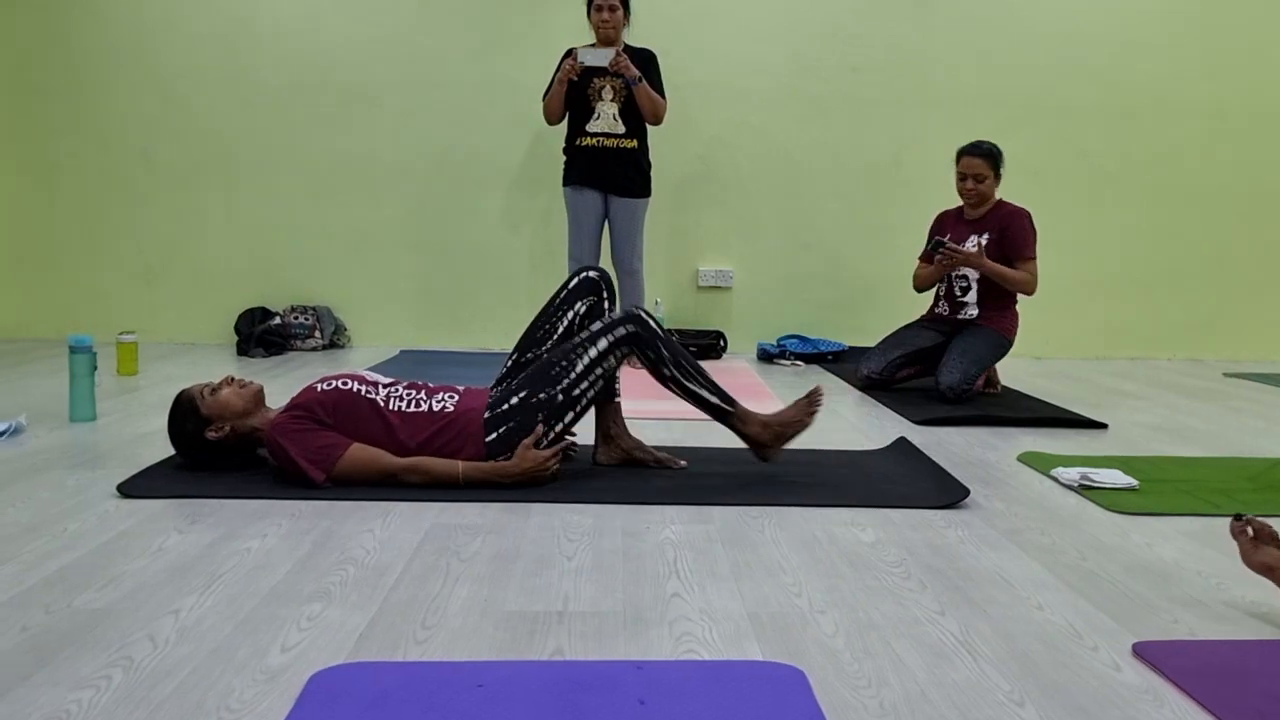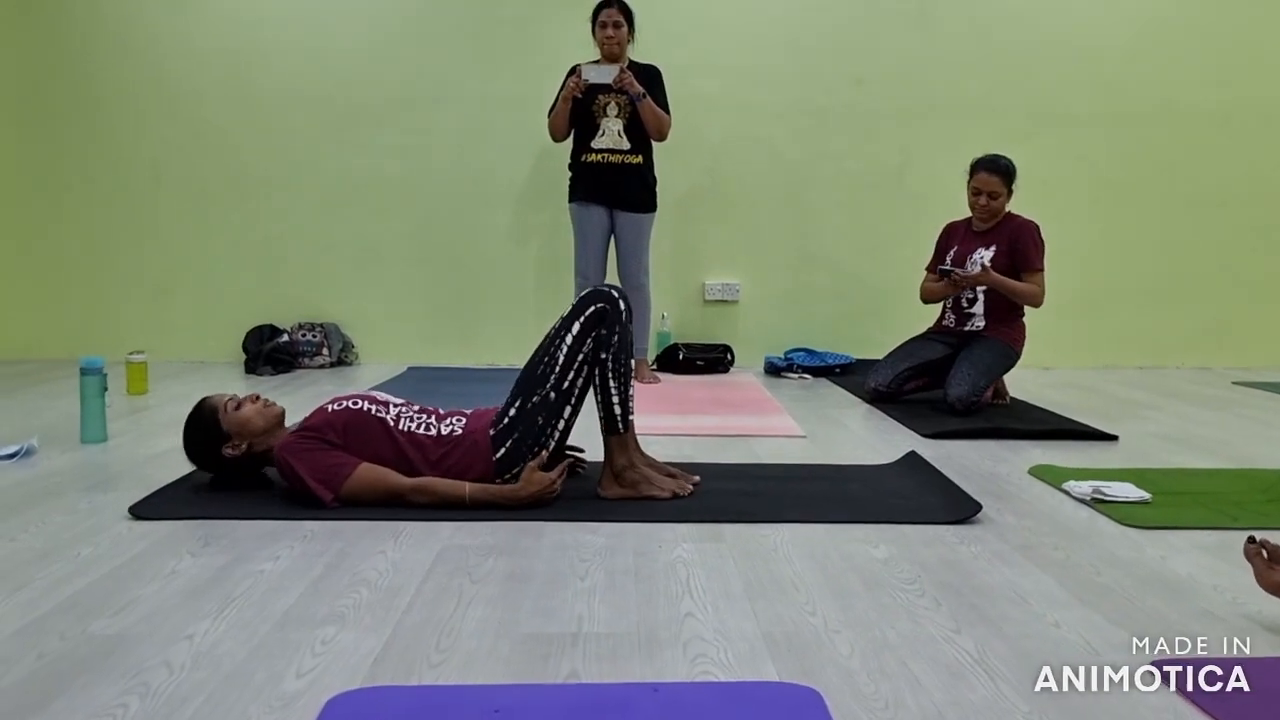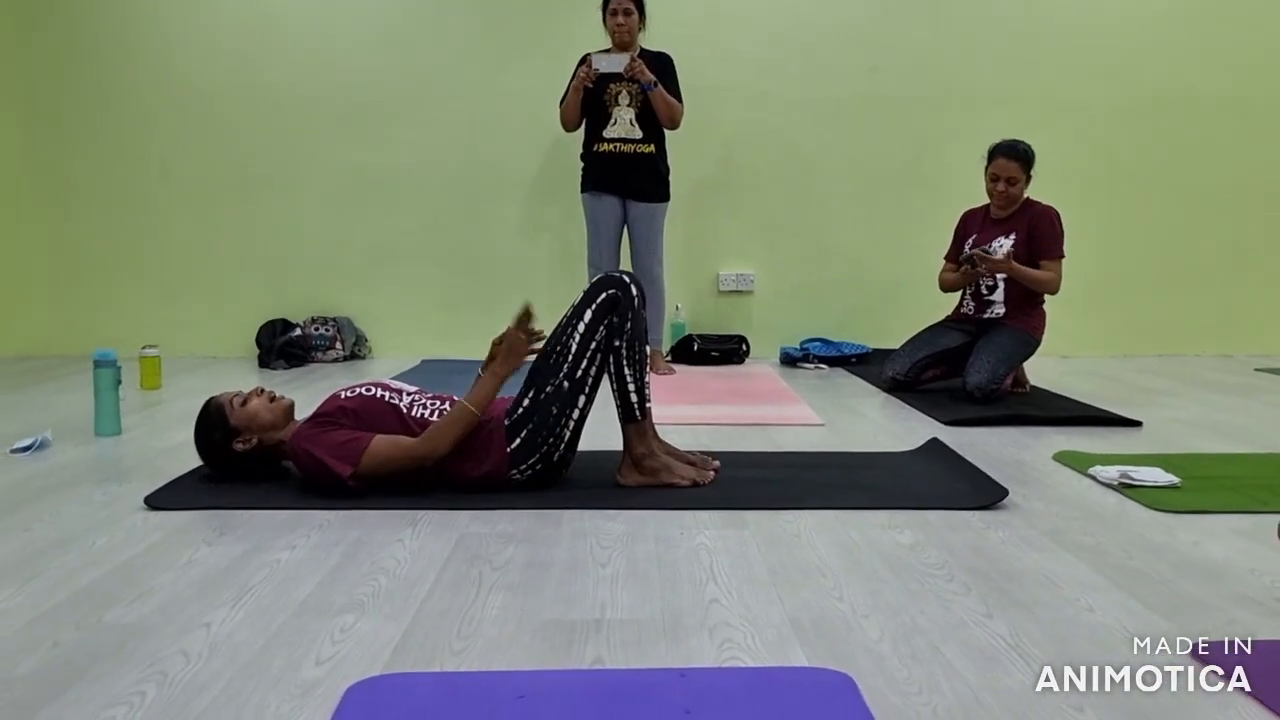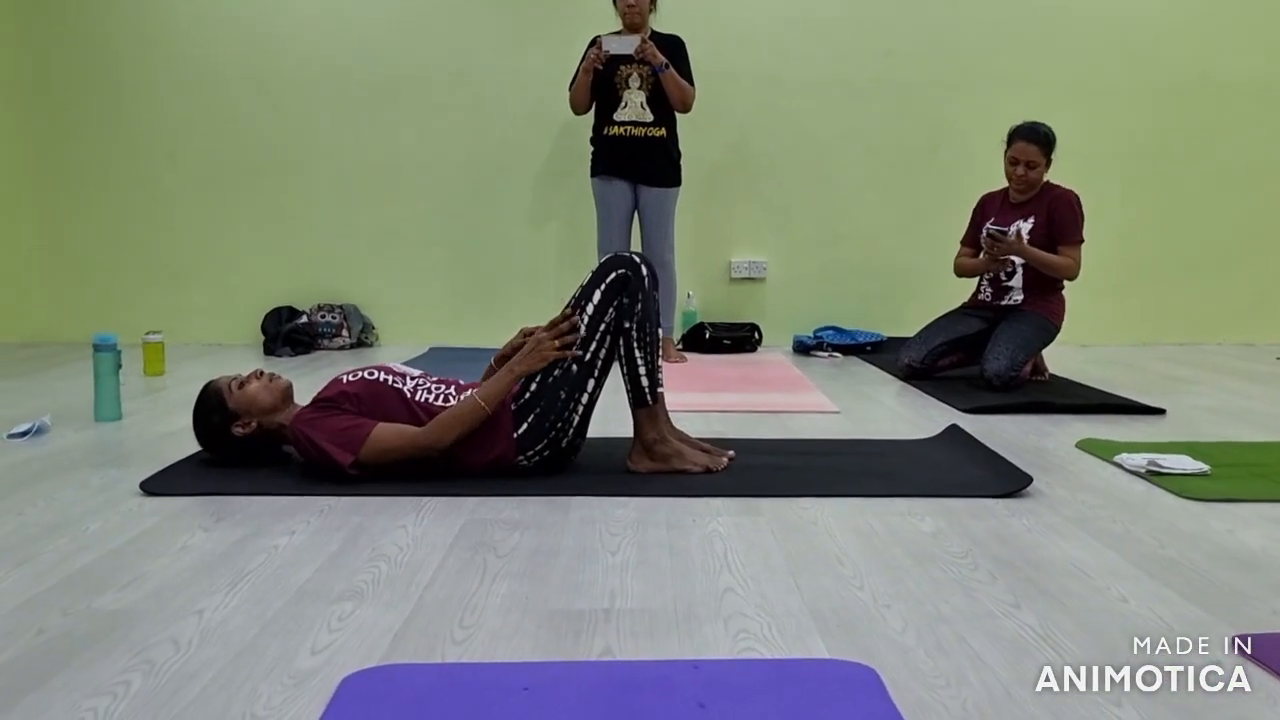
dt=1s
person 1, frame 1
left shoulder: (303, 412)
right shoulder: (291, 439)
right elbow: (403, 469)
right wrist: (505, 471)
left hip: (490, 404)
right hip: (492, 438)
left knee: (588, 283)
right knee: (629, 322)
left ankle: (614, 437)
right ankle: (750, 427)
person 1, frame 2
left shoulder: (311, 434)
right shoulder: (298, 456)
right elbow: (409, 489)
left wrist: (545, 442)
right wrist: (512, 494)
left hip: (492, 433)
right hip: (503, 455)
left knee: (606, 304)
right knee: (601, 311)
left ankle: (627, 458)
right ankle: (621, 472)
person 1, frame 3
left shoulder: (322, 427)
right shoulder: (314, 446)
right elbow: (427, 450)
left wrist: (492, 364)
right wrist: (500, 369)
left hip: (510, 430)
right hip: (521, 450)
left knee: (618, 288)
right knee: (613, 297)
left ankle: (647, 444)
right ankle: (641, 460)
person 1, frame 4
left shoulder: (324, 411)
right shoulder: (314, 431)
right elbow: (432, 440)
left wrist: (509, 355)
right wrist: (519, 369)
left hip: (519, 414)
right hip: (529, 435)
left knee: (629, 270)
right knee: (622, 279)
left ankle: (658, 430)
right ankle: (652, 445)
person 2, frame 1
left shoulder: (643, 58)
right shoulder: (573, 57)
left elbow: (657, 116)
right elbow: (551, 117)
left wrist: (633, 75)
right wrist: (562, 80)
left hip: (630, 178)
right hip: (582, 176)
left knee: (629, 265)
right knee: (581, 263)
person 2, frame 2
left shoulder: (648, 74)
right shoulder: (578, 74)
left elbow: (661, 132)
right elbow: (557, 134)
left wrist: (637, 92)
right wrist: (567, 97)
left hip: (636, 193)
right hip: (588, 193)
left knee: (636, 278)
right knee: (588, 278)
left ankle: (640, 361)
person 2, frame 3
left shoulder: (660, 62)
right shoulder: (589, 63)
left elbow: (674, 120)
right elbow: (569, 124)
left wrist: (648, 81)
right wrist: (578, 86)
left hip: (648, 183)
right hip: (600, 182)
left knee: (649, 268)
right knee: (602, 268)
left ankle: (655, 351)
person 2, frame 4
left shoulder: (671, 45)
right shoulder: (600, 45)
left elbow: (685, 103)
right elbow: (578, 107)
left wrist: (659, 62)
right wrist: (587, 69)
left hip: (659, 167)
right hip: (610, 167)
left knee: (660, 254)
right knee: (611, 254)
left ankle: (666, 338)
person 3, frame 1
left shoulder: (1013, 218)
right shoulder: (945, 220)
left elbow: (1029, 283)
right elbow: (919, 283)
left wrist: (981, 264)
right wrist: (939, 268)
left hip: (989, 324)
right hip: (940, 321)
left knee: (952, 385)
right knee: (868, 373)
left ankle: (979, 369)
right ankle: (950, 360)
person 3, frame 2
left shoulder: (1022, 231)
right shoulder: (952, 231)
left elbow: (1036, 296)
right elbow: (925, 292)
left wrist: (992, 279)
right wrist: (947, 288)
left hip: (997, 336)
right hip: (948, 332)
left knee: (960, 397)
right knee: (877, 385)
left ankle: (987, 382)
right ankle: (959, 372)
person 3, frame 3
left shoulder: (1042, 217)
right shoulder: (970, 219)
left elbow: (1053, 283)
right elbow: (944, 280)
left wrist: (1010, 269)
right wrist: (964, 277)
left hip: (1016, 324)
right hip: (966, 320)
left knee: (979, 385)
right knee: (894, 373)
left ankle: (1007, 369)
right ankle: (977, 360)
person 3, frame 4
left shoulder: (1062, 201)
right shoulder: (988, 203)
left elbow: (1071, 269)
right elbow: (960, 265)
left wrist: (1021, 251)
right wrist: (987, 263)
left hip: (1034, 310)
right hip: (983, 307)
left knee: (997, 372)
right knee: (910, 361)
left ankle: (1026, 358)
right ankle: (995, 347)
